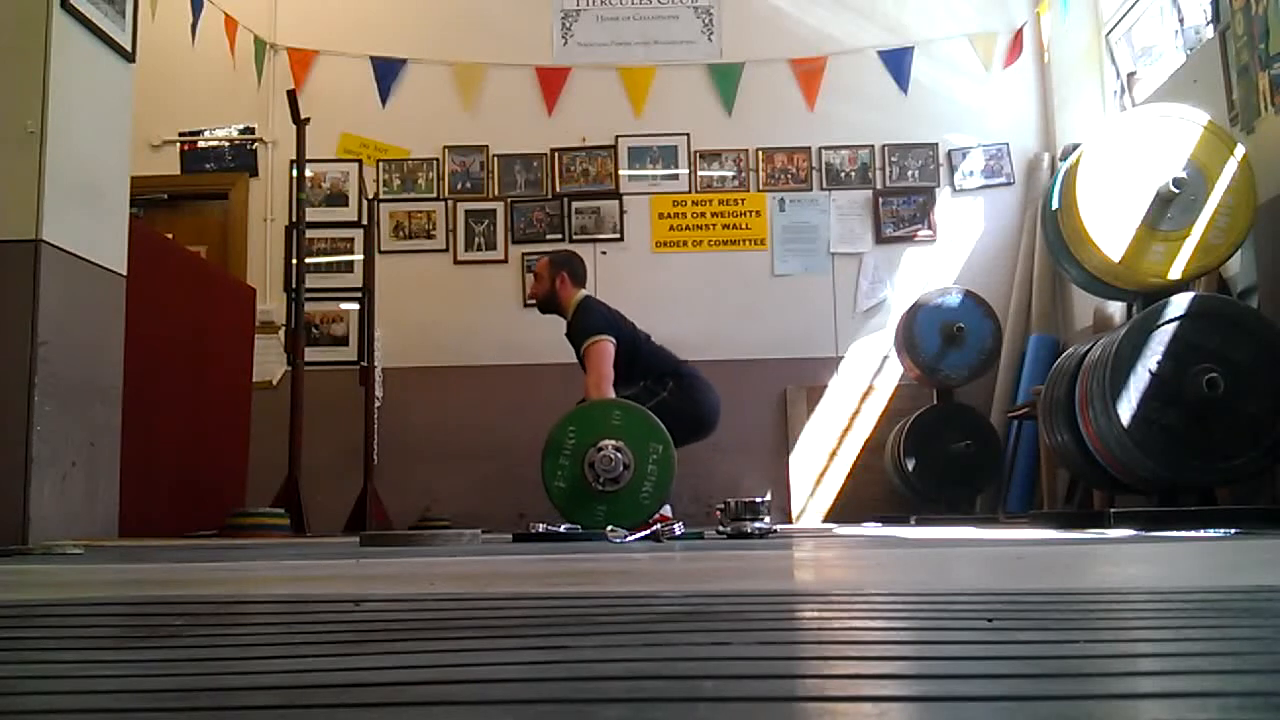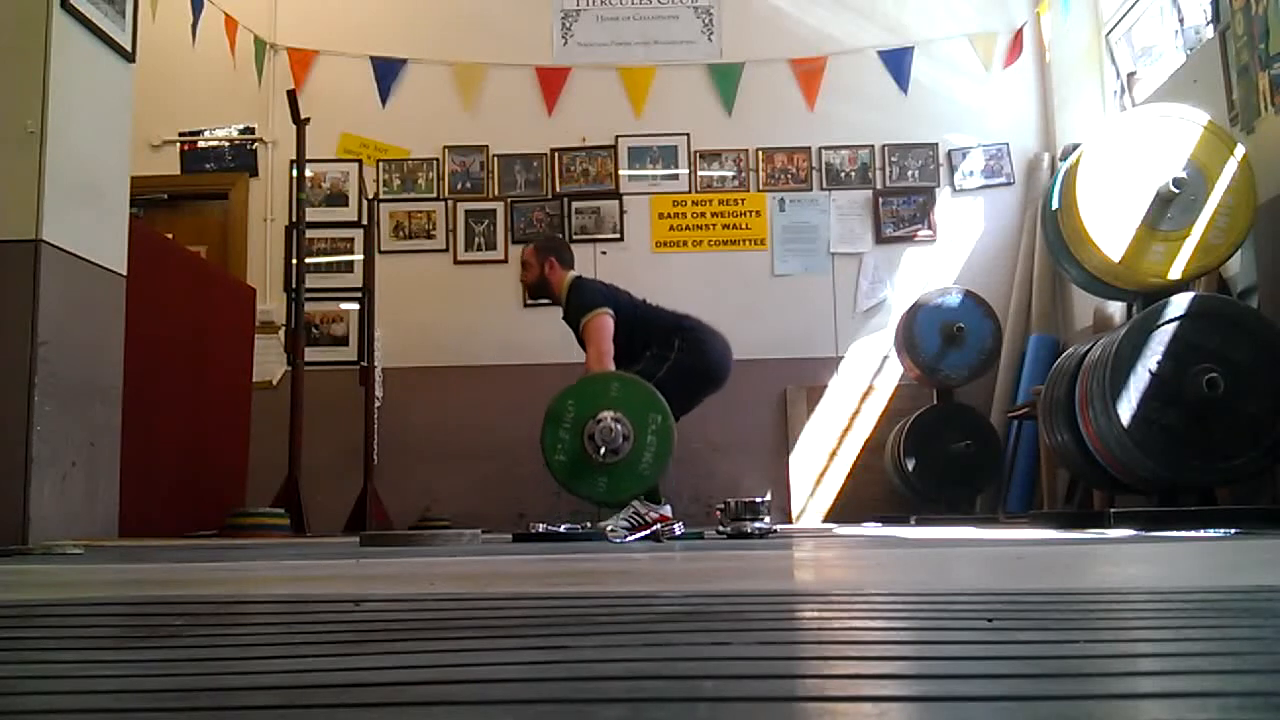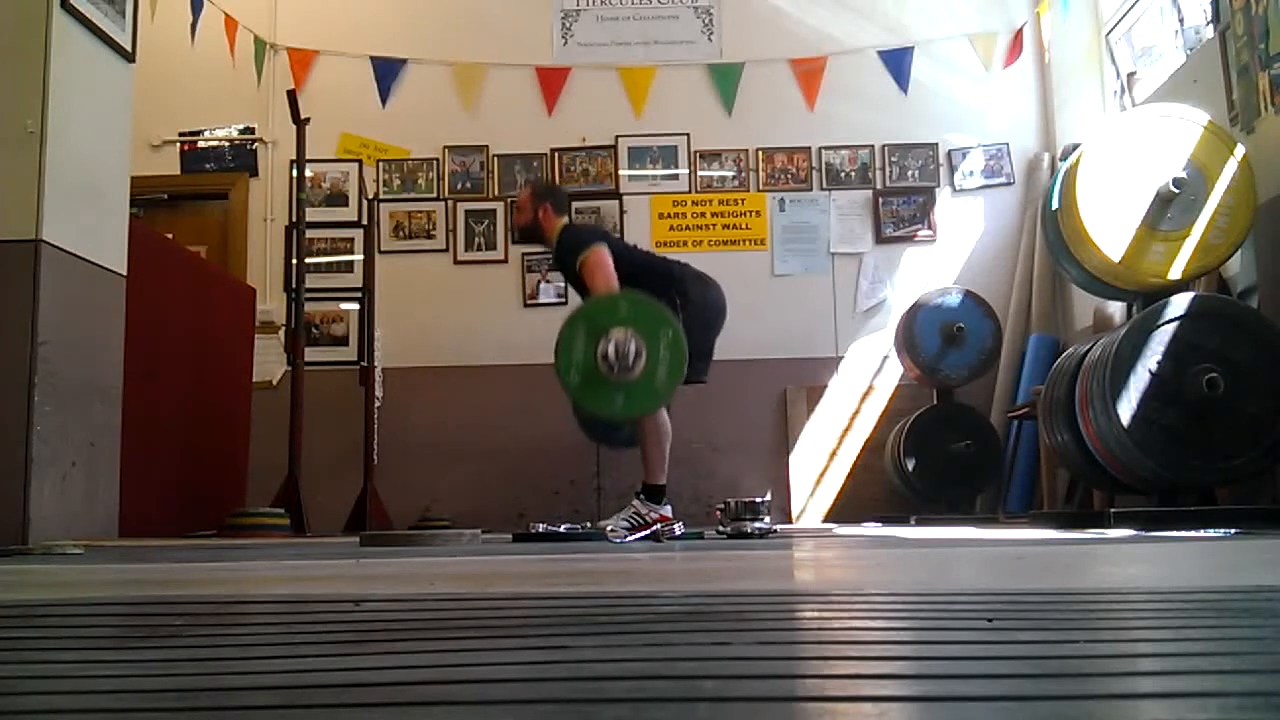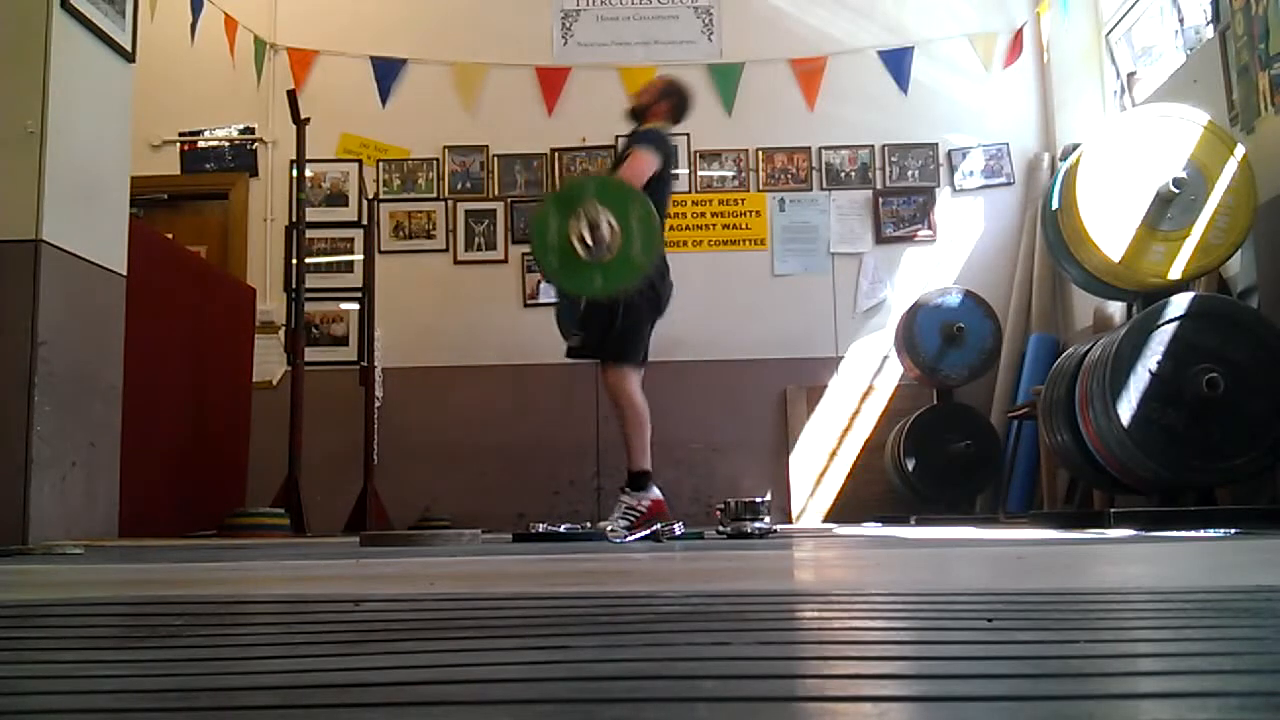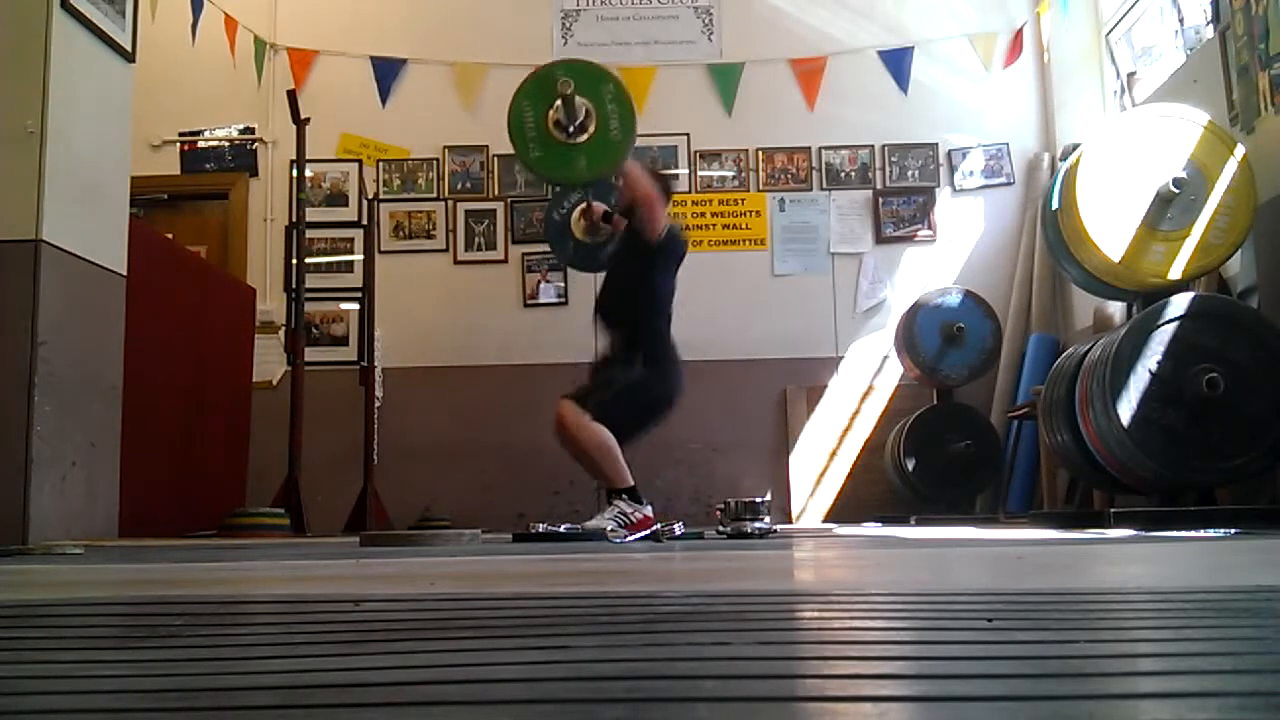
dt=0.3s
person 1, frame 1
left shoulder: (589, 318)
right shoulder: (590, 315)
left elbow: (600, 382)
right elbow: (602, 382)
left hip: (685, 396)
right hip: (693, 401)
person 1, frame 2
left shoulder: (584, 294)
right shoulder: (580, 298)
left elbow: (601, 360)
right elbow: (603, 360)
left hip: (694, 349)
right hip: (701, 352)
left ankle: (651, 506)
right ankle: (650, 503)
person 1, frame 3
left shoulder: (576, 238)
right shoulder: (570, 247)
left elbow: (607, 287)
right elbow: (603, 294)
left hip: (690, 299)
right hip: (690, 302)
left ankle: (654, 505)
right ankle: (651, 501)
person 1, frame 4
left shoulder: (650, 142)
right shoulder: (649, 145)
left elbow: (632, 176)
left knee: (620, 380)
right knee: (622, 383)
left ankle: (643, 492)
right ankle: (636, 489)
person 1, frame 5
left shoulder: (658, 236)
right shoulder: (642, 237)
left elbow: (640, 189)
right wrist: (603, 214)
left hip: (649, 364)
right hip: (635, 358)
left knee: (571, 416)
right knee: (581, 420)
left ankle: (632, 504)
right ankle: (625, 501)
